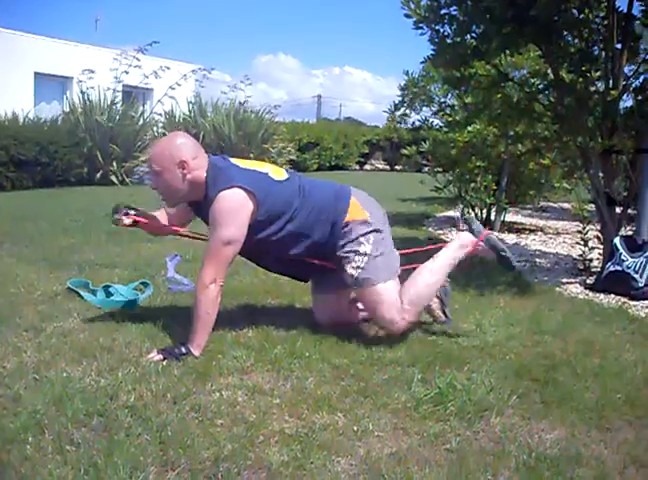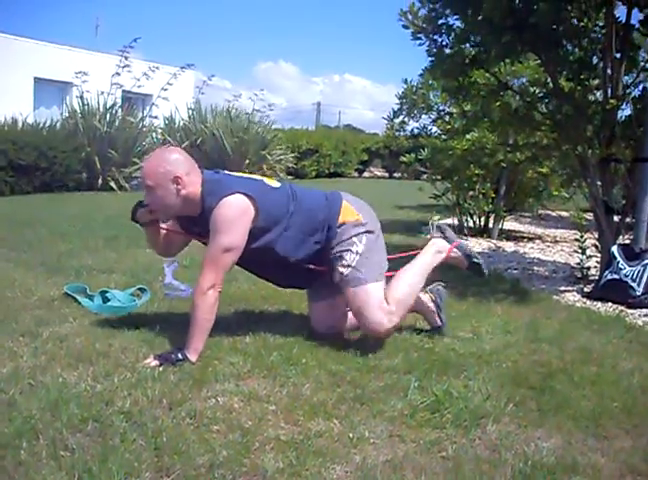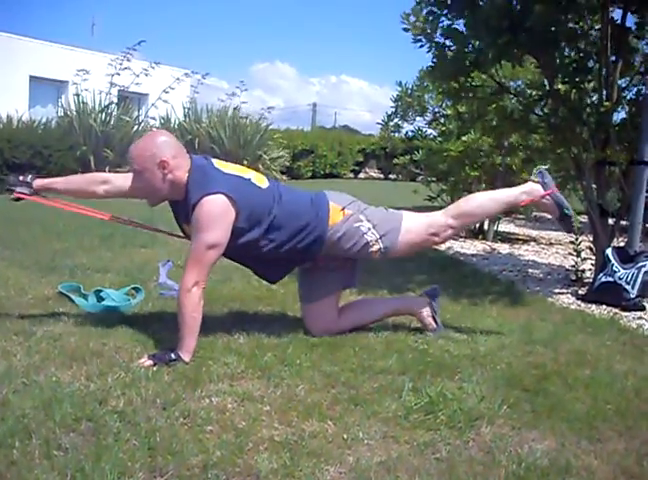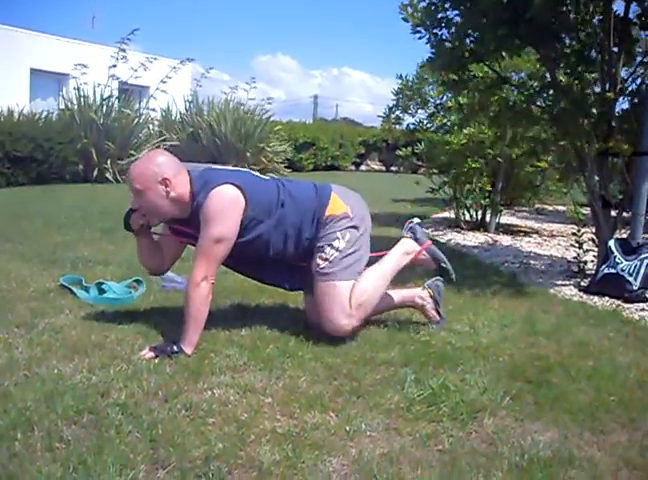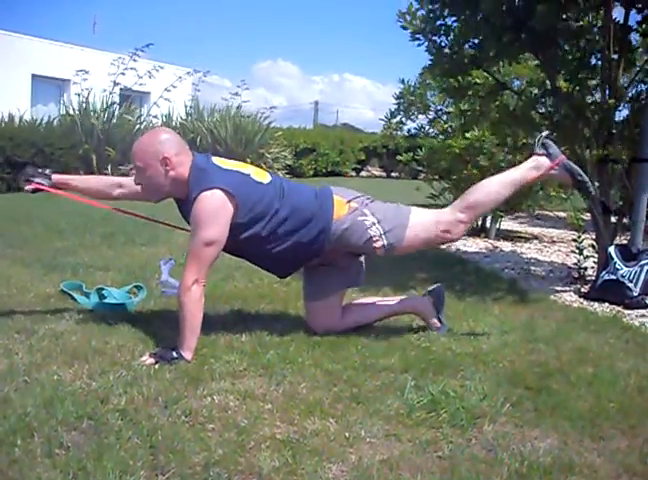
dt=1s
person 1, frame 1
left shoulder: (227, 198)
right shoulder: (203, 183)
left elbow: (210, 280)
right elbow: (169, 221)
left wrist: (192, 347)
right wrist: (139, 219)
left hip: (351, 221)
right hip: (336, 228)
left knee: (394, 321)
right knee: (329, 316)
left ankle: (461, 244)
right ankle: (423, 298)
person 1, frame 2
left shoulder: (230, 206)
right shoulder: (189, 206)
left elbow: (209, 286)
right elbow: (165, 249)
left wrist: (189, 353)
right wrist: (148, 223)
left hip: (349, 221)
right hip: (328, 236)
left knee: (378, 323)
right knee: (325, 325)
left ankle: (437, 248)
right ankle: (423, 299)
person 1, frame 3
left shoulder: (211, 203)
right shoulder: (181, 174)
left elbow: (193, 284)
right elbow: (103, 183)
left wrist: (183, 352)
left hip: (337, 224)
right hip: (320, 237)
left knee: (441, 225)
right knee: (321, 325)
left ankle: (535, 190)
right ankle: (417, 305)
person 1, frame 4
left shoulder: (219, 198)
right shoulder: (179, 208)
left elbow: (202, 279)
right elbow: (157, 265)
left wrist: (184, 346)
right wrist: (141, 231)
left hip: (337, 213)
right hip: (317, 227)
left knee: (340, 322)
right knee: (320, 318)
left ankle: (409, 248)
right ankle: (420, 295)
person 1, frame 5
left shoulder: (209, 198)
right shoulder: (183, 174)
left elbow: (193, 282)
right elbow: (120, 187)
left wrist: (183, 351)
right wrist: (55, 178)
left hip: (341, 220)
right hip: (325, 233)
left knee: (450, 221)
right knee: (324, 322)
left ankle: (539, 165)
right ankle: (420, 302)
